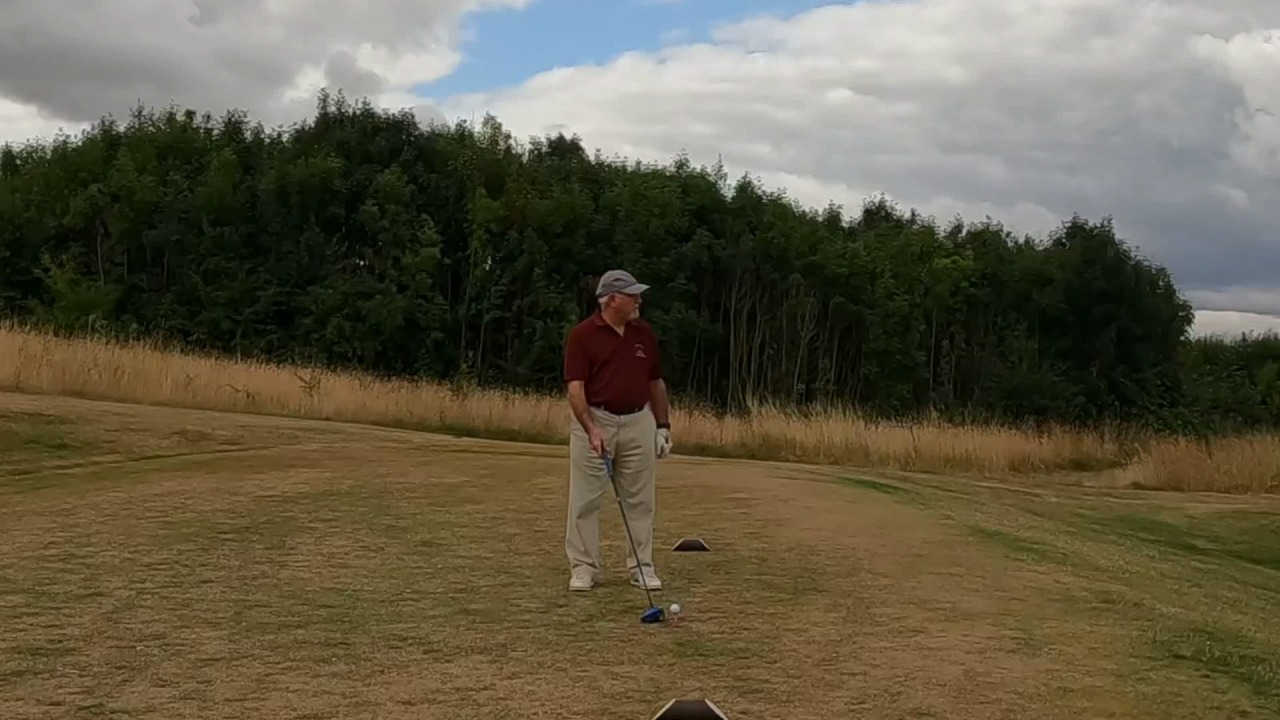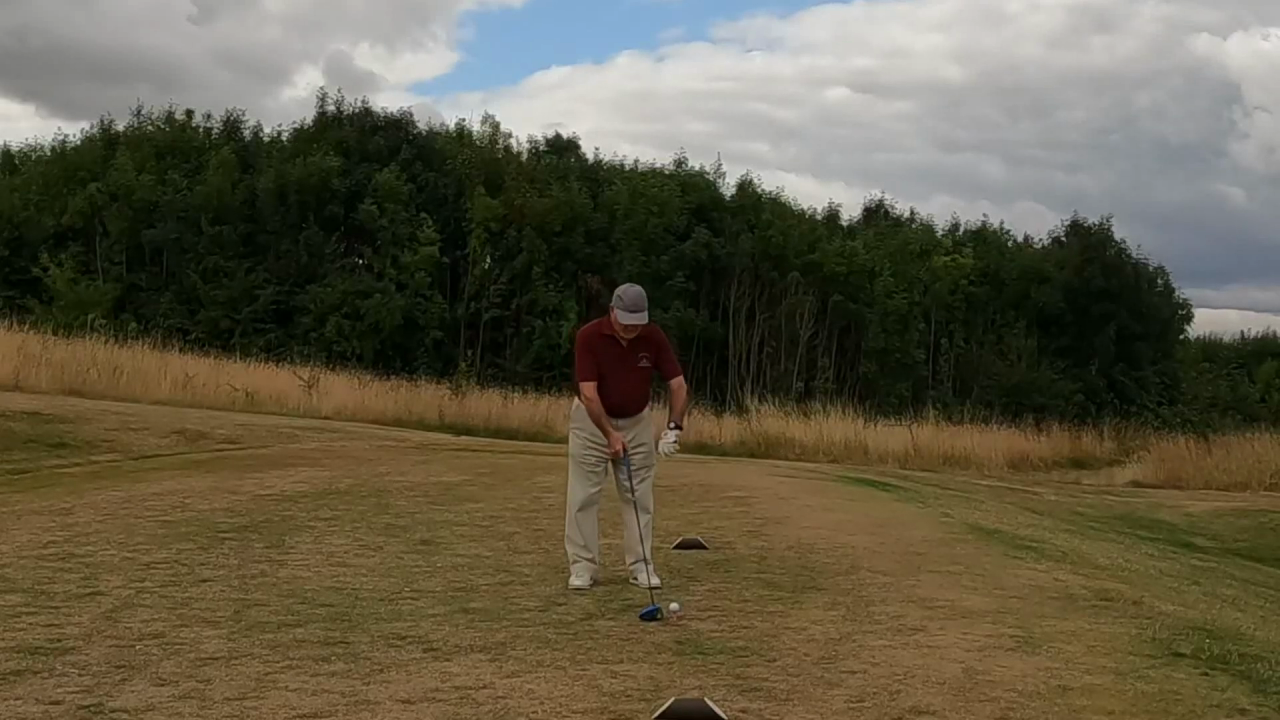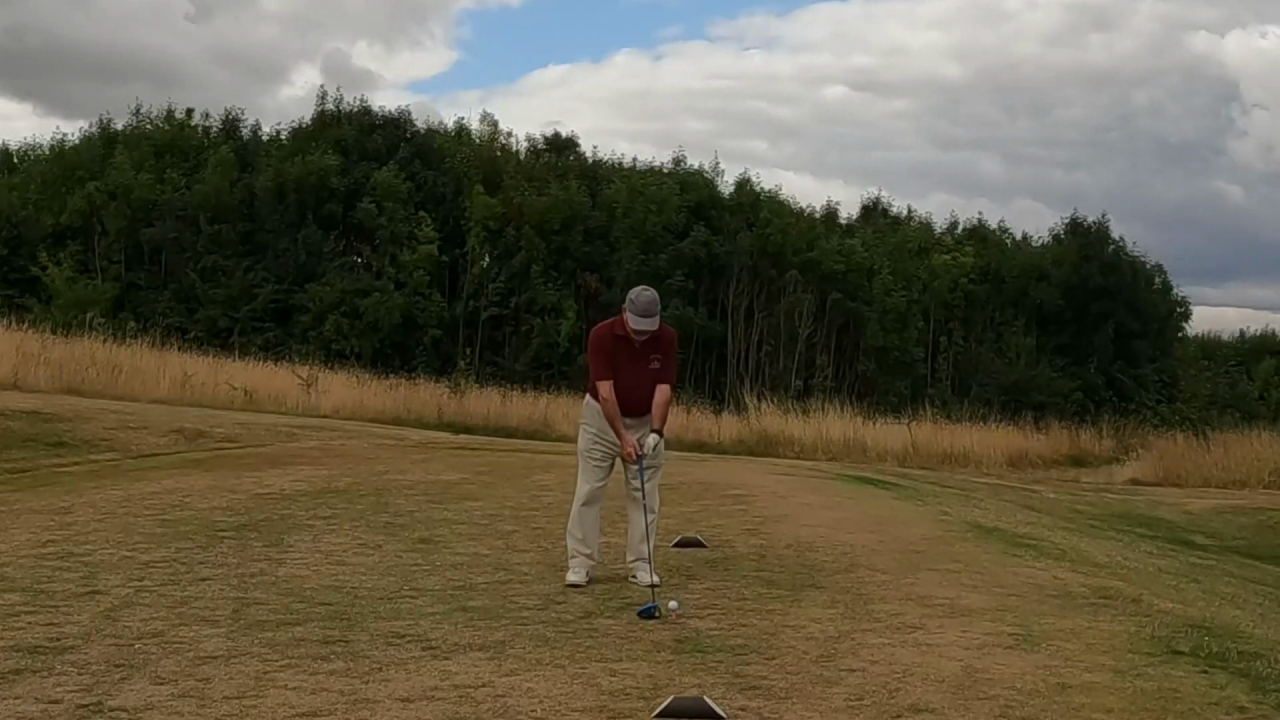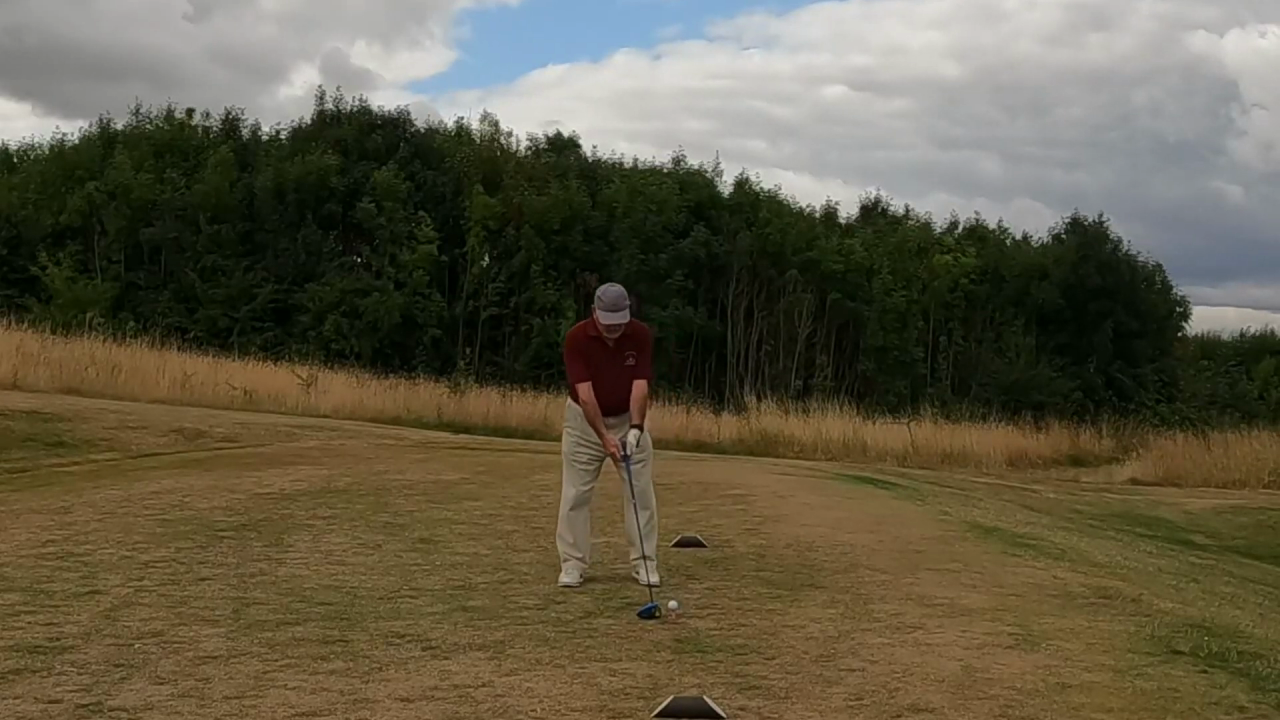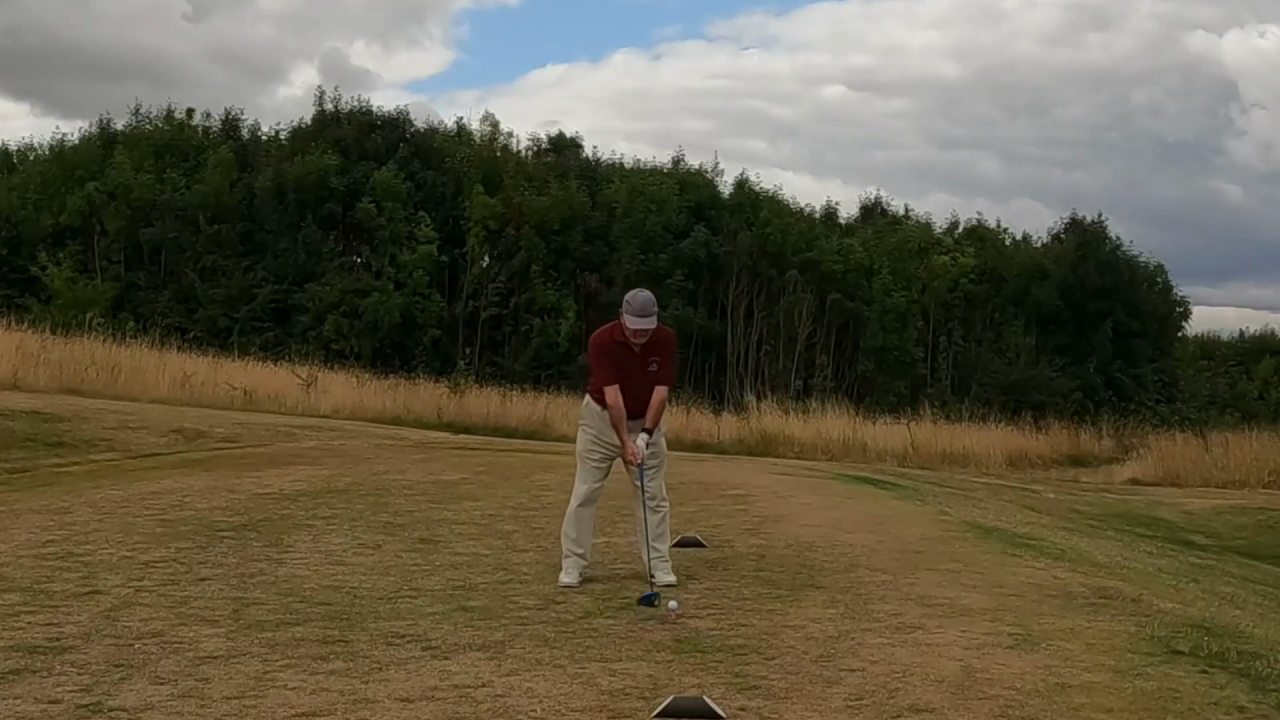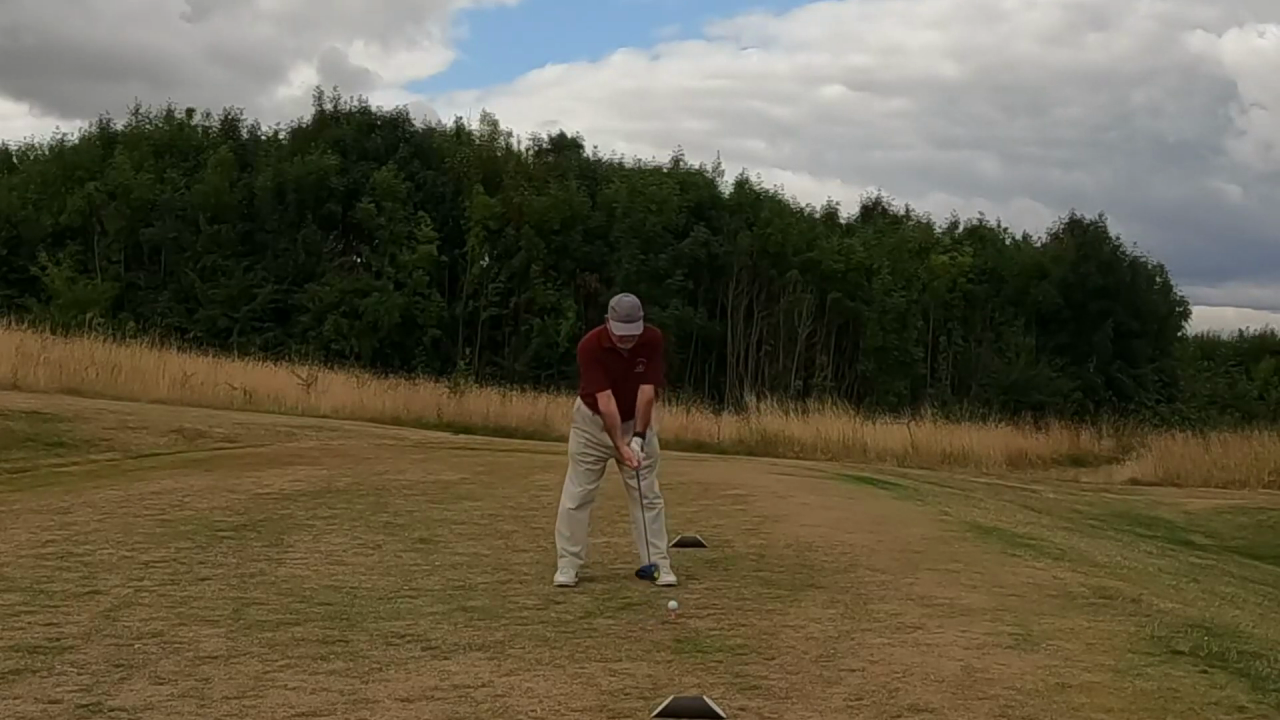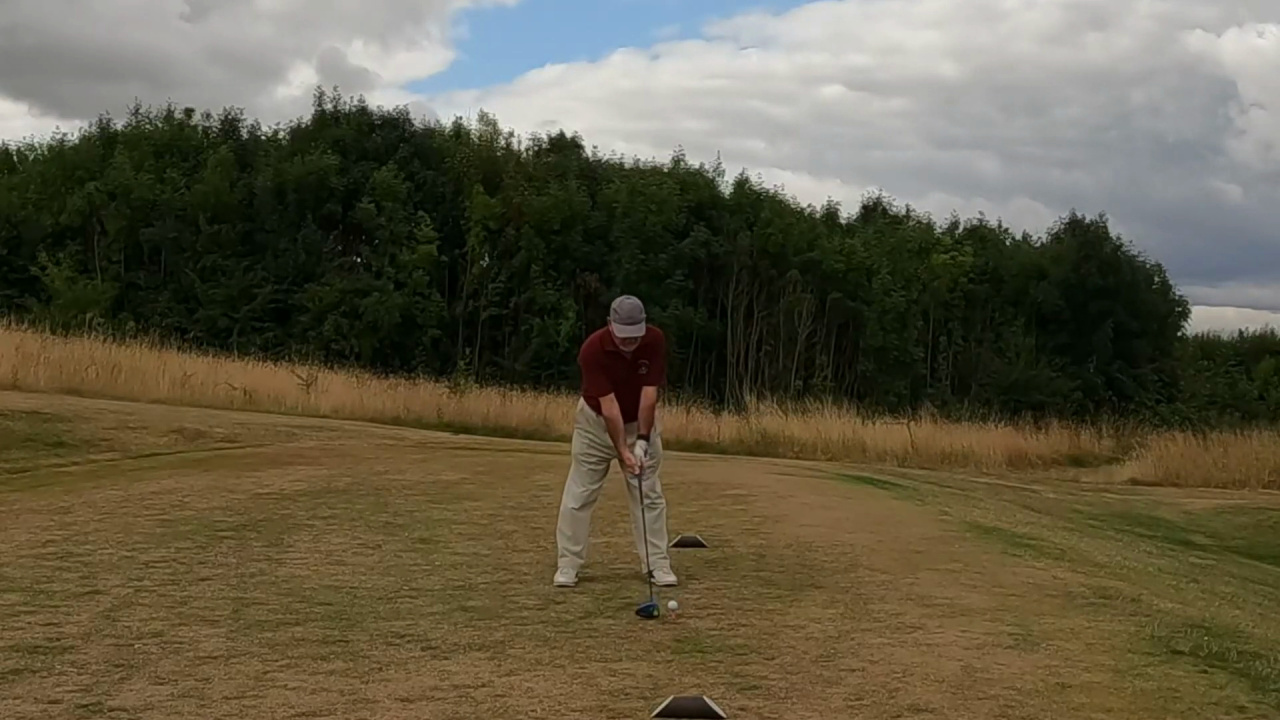
dt=0.5s
person 1, frame 1
left shoulder: (645, 333)
right shoulder: (582, 335)
left elbow: (656, 383)
right elbow: (575, 388)
left wrist: (663, 426)
right wrist: (591, 429)
left hip: (638, 423)
right hip: (595, 422)
left knee: (640, 500)
right knee: (585, 500)
left ankle: (642, 566)
right ankle: (584, 568)
person 1, frame 2
left shoulder: (655, 337)
right shoulder: (589, 335)
left elbow: (677, 383)
right elbow: (588, 392)
left wrist: (674, 427)
right wrist: (610, 435)
left hip: (636, 422)
right hip: (592, 421)
left knee: (639, 496)
right knee: (583, 496)
left ankle: (640, 565)
right ankle: (583, 566)
person 1, frame 3
left shoulder: (667, 338)
right shoulder: (602, 335)
left elbow: (663, 389)
right elbow: (605, 392)
left wrist: (656, 433)
right wrist: (622, 436)
left hip: (644, 422)
right hip: (601, 418)
left knee: (644, 496)
right knee: (588, 491)
left ankle: (640, 564)
right ankle: (580, 563)
person 1, frame 4
left shoulder: (641, 334)
right shoulder: (576, 338)
left elbow: (640, 385)
right elbow: (585, 393)
left wrist: (636, 428)
right wrist: (604, 437)
left hip: (629, 420)
right hip: (584, 421)
left knee: (642, 493)
right knee: (576, 494)
left ankle: (644, 563)
right ankle: (573, 564)
person 1, frame 5
left shoulder: (666, 339)
right shoulder: (602, 341)
left elbow: (661, 391)
right elbow: (613, 396)
left wrist: (646, 434)
right wrist: (624, 442)
left hip: (645, 420)
right hip: (601, 418)
left knee: (654, 495)
right knee: (585, 492)
left ankle: (659, 564)
right ankle: (573, 563)
person 1, frame 6
left shoulder: (653, 339)
right shoulder: (590, 346)
left elbow: (647, 392)
right elbow: (605, 401)
left wrist: (638, 438)
right wrist: (620, 446)
left hip: (636, 422)
right hip: (592, 420)
left knee: (648, 494)
right knee: (577, 494)
left ankle: (658, 563)
right ankle: (568, 564)
person 1, frame 7
left shoulder: (655, 340)
right shoulder: (592, 349)
left elbow: (649, 394)
right elbow: (608, 405)
left wrist: (642, 440)
right wrist: (622, 451)
left hip: (640, 422)
right hip: (595, 421)
left knee: (650, 495)
right knee: (578, 494)
left ankle: (658, 564)
right ankle: (568, 565)
